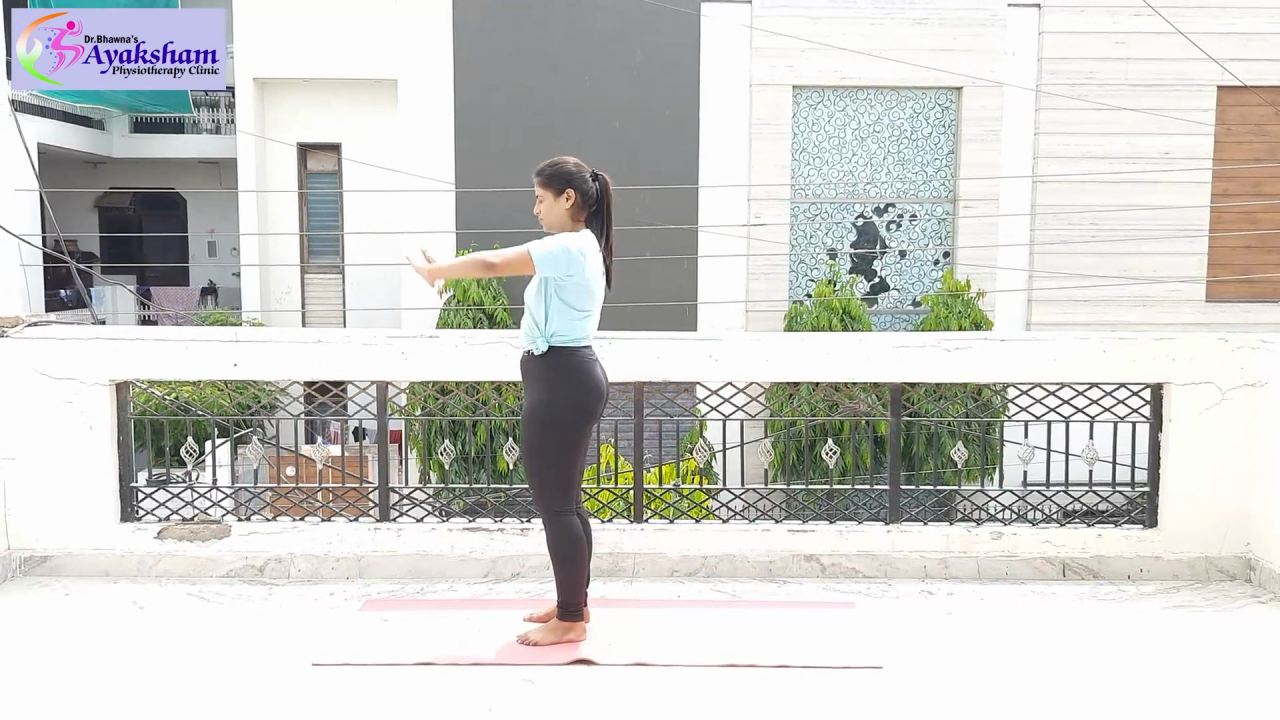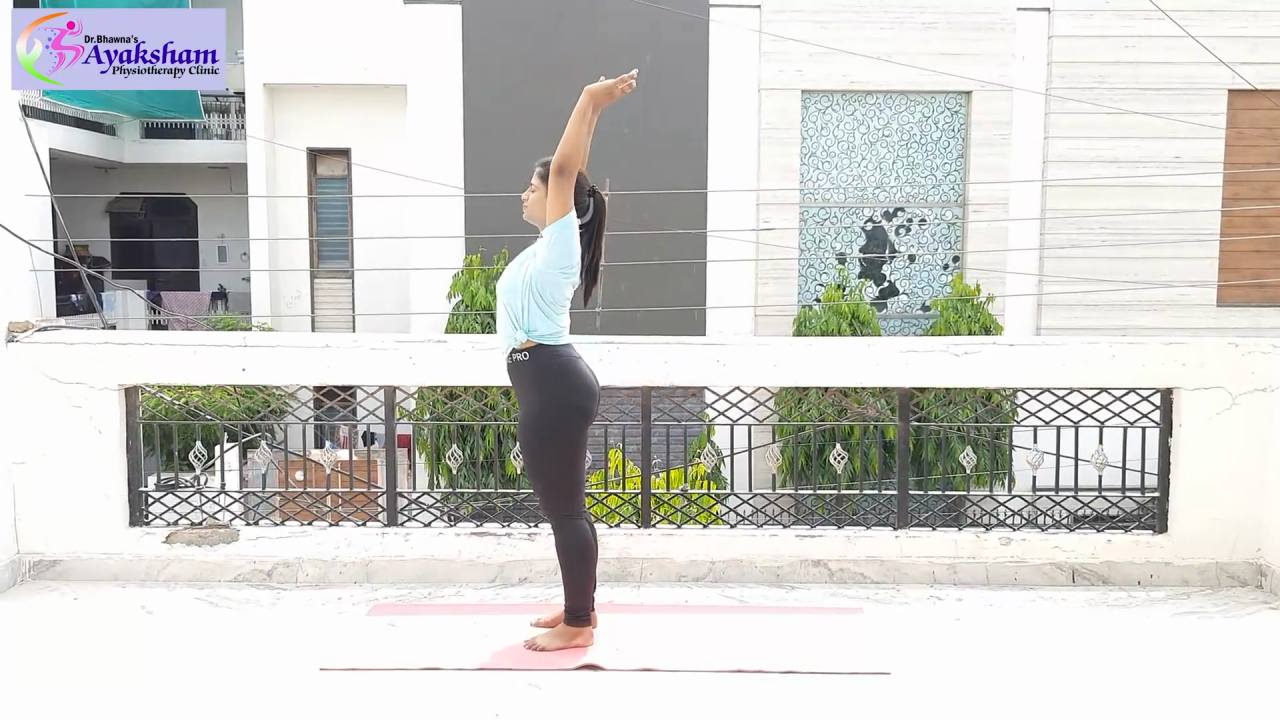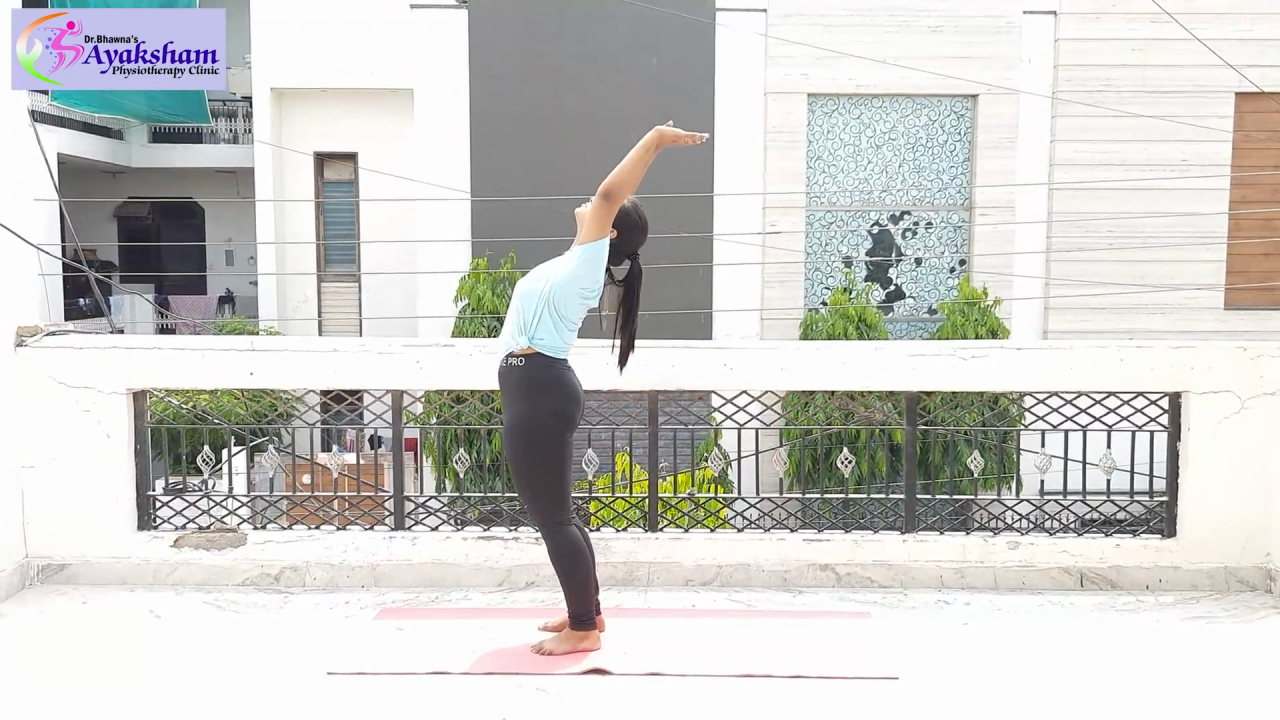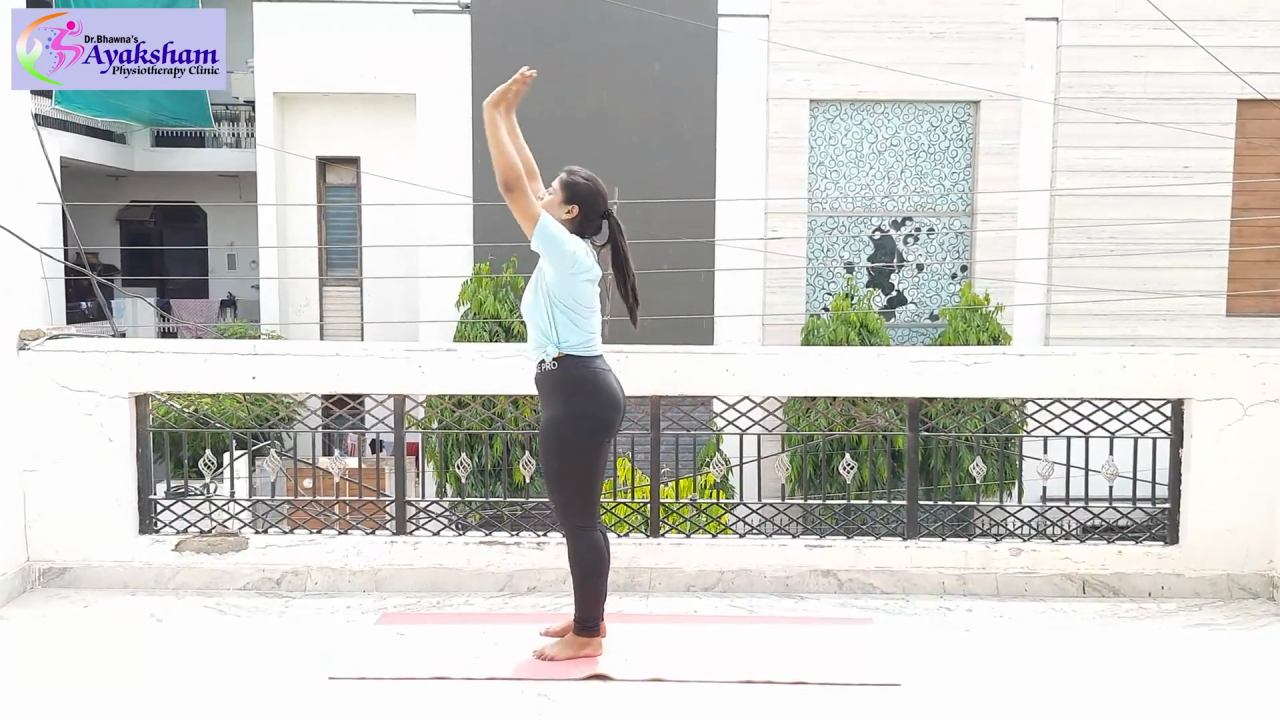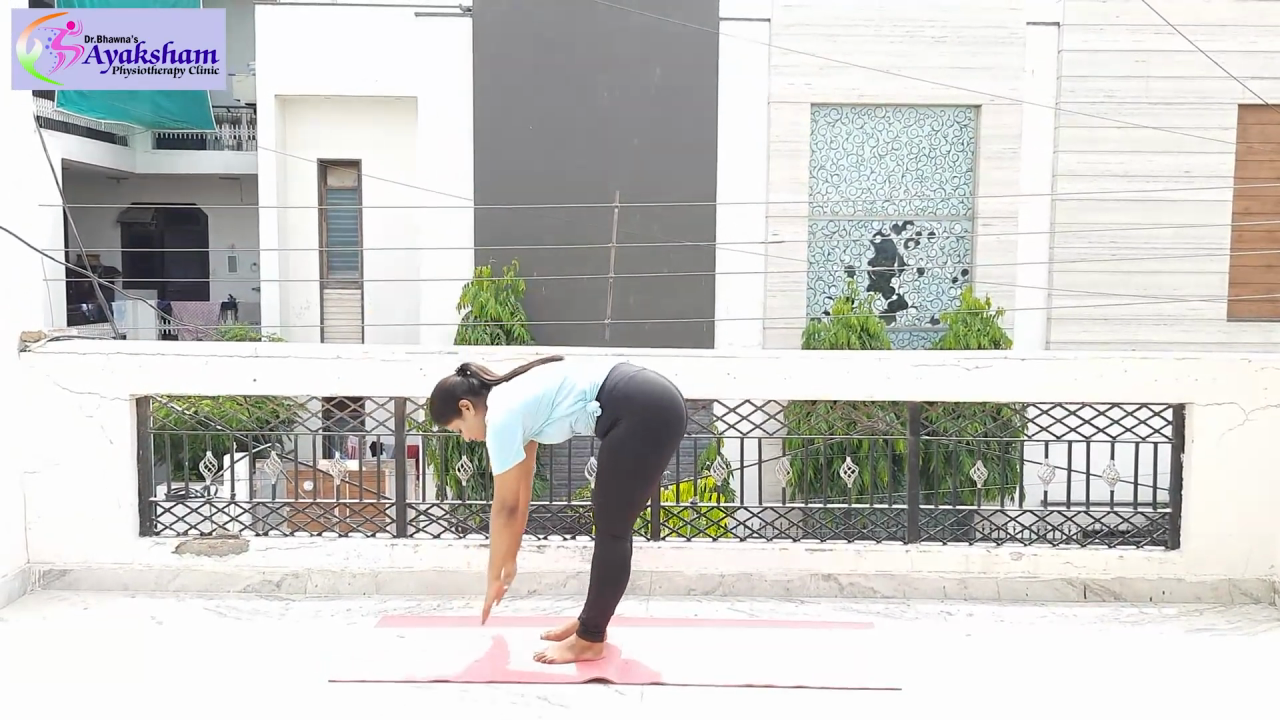
dt=1s
person 1, frame 1
left shoulder: (568, 247)
right shoulder: (581, 247)
left elbow: (492, 263)
right elbow: (506, 266)
left wrist: (439, 269)
right wrist: (450, 269)
left hip: (561, 381)
right hip: (570, 378)
left knee: (555, 503)
right knee: (564, 501)
left ankle: (569, 620)
right ankle: (573, 604)
person 1, frame 2
left shoulder: (561, 242)
right shoulder: (551, 244)
left elbow: (565, 171)
right elbow: (567, 173)
left wrist: (589, 103)
right wrist: (591, 107)
left hip: (552, 384)
right hip: (549, 383)
left knee: (563, 508)
right knee: (564, 505)
left ankle: (577, 625)
right ankle: (579, 607)
person 1, frame 3
left shoulder: (586, 263)
right shoulder: (581, 260)
left elbow: (609, 194)
right elbow: (613, 195)
left wrist: (654, 141)
right wrist: (651, 144)
left hip: (539, 391)
right hip: (536, 390)
left knee: (552, 516)
right knee: (556, 513)
left ankle: (583, 629)
right ankle: (588, 612)
person 1, frame 4
left shoulder: (568, 252)
right shoulder: (567, 251)
left elbow: (513, 188)
right elbow: (525, 181)
left wrist: (495, 112)
right wrist: (503, 116)
left hip: (579, 395)
right hip: (580, 392)
left knee: (578, 518)
right knee: (578, 515)
left ankle: (587, 635)
right ankle: (589, 618)
person 1, frame 5
left shoulder: (502, 417)
right shoulder: (512, 399)
left elbow: (507, 507)
right elbow: (521, 490)
left wrist: (494, 578)
right wrist: (508, 562)
left hip: (643, 415)
right hip: (654, 405)
left knee: (612, 527)
right knee: (610, 524)
left ankle: (589, 640)
right ankle: (590, 622)
